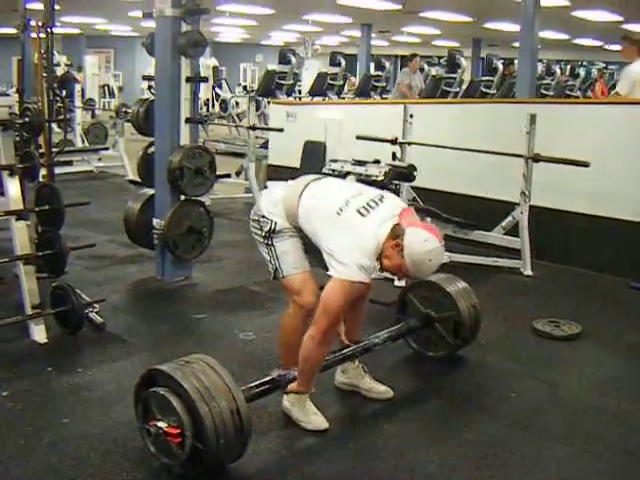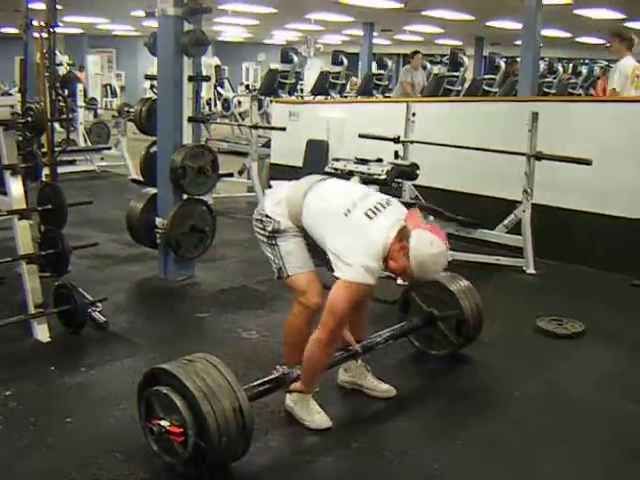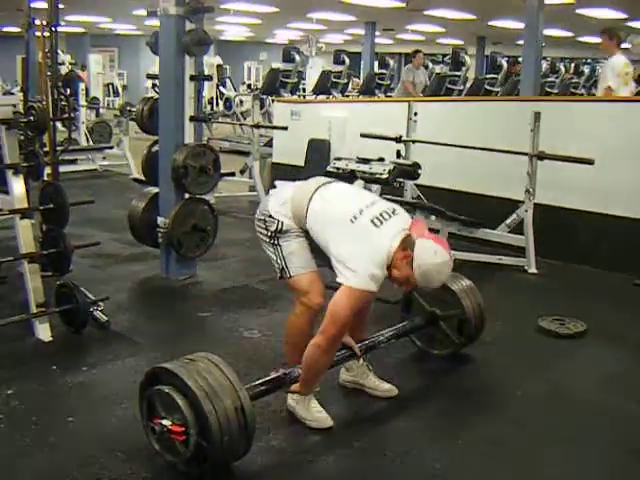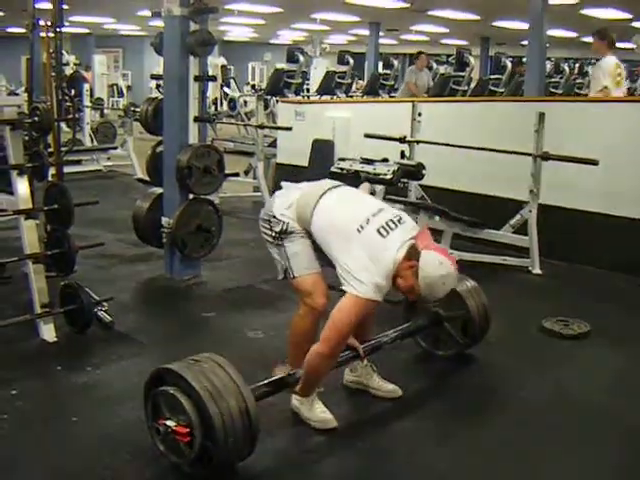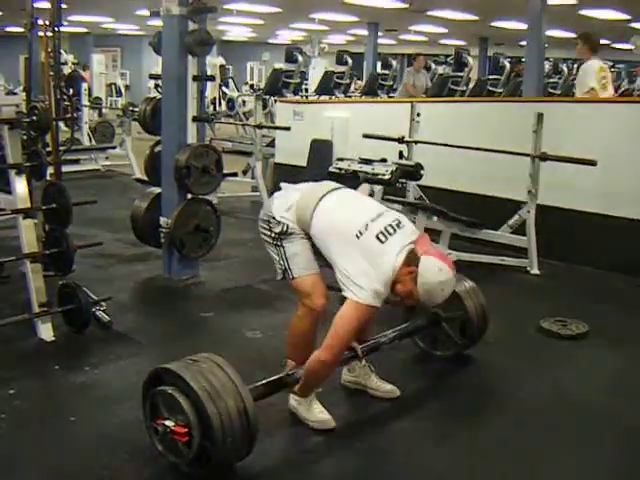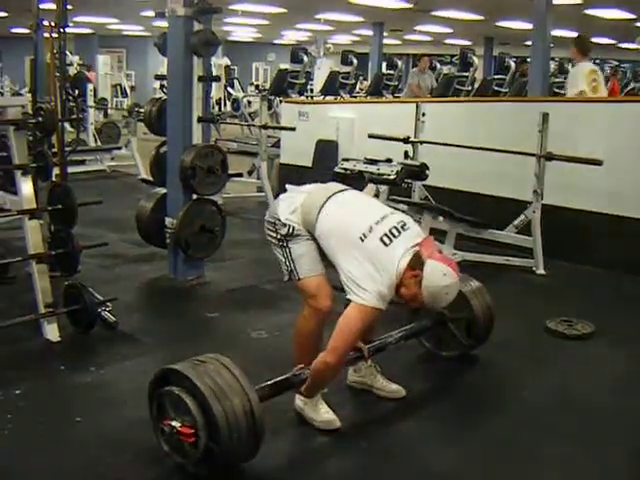
dt=0.1s
person 1, frame 1
left shoulder: (402, 216)
right shoulder: (357, 261)
right elbow: (320, 332)
right wrist: (302, 386)
left hip: (311, 200)
right hip: (275, 214)
left knee: (361, 287)
right knee: (305, 298)
left ankle: (350, 370)
right ankle: (295, 394)
person 1, frame 2
left shoulder: (405, 220)
right shoulder: (364, 263)
right elbow: (325, 334)
right wrist: (304, 388)
right hip: (277, 213)
left knee: (360, 290)
right knee: (310, 299)
left ankle: (353, 368)
right ankle: (297, 394)
person 1, frame 3
left shoulder: (408, 227)
right shoulder: (367, 269)
right elbow: (325, 340)
right wrist: (303, 389)
left hip: (317, 200)
right hip: (280, 213)
right knee: (312, 299)
left ankle: (355, 368)
right ankle: (298, 394)
person 1, frame 4
left shoulder: (413, 236)
right shoulder: (373, 279)
right elbow: (326, 348)
right wrist: (303, 391)
right hip: (284, 214)
right knee: (315, 301)
left ankle: (359, 369)
right ankle: (302, 396)
person 1, frame 5
left shoulder: (412, 239)
right shoulder: (372, 284)
right elbow: (328, 355)
right wrist: (302, 392)
left hip: (318, 199)
right hip: (283, 215)
right knee: (314, 302)
left ankle: (357, 369)
right ankle: (300, 396)
person 1, frame 6
left shoulder: (418, 244)
right shoulder: (376, 285)
right elbow: (332, 357)
right wrist: (309, 393)
right hip: (289, 217)
right knee: (321, 303)
left ankle: (362, 369)
right ankle: (306, 397)
